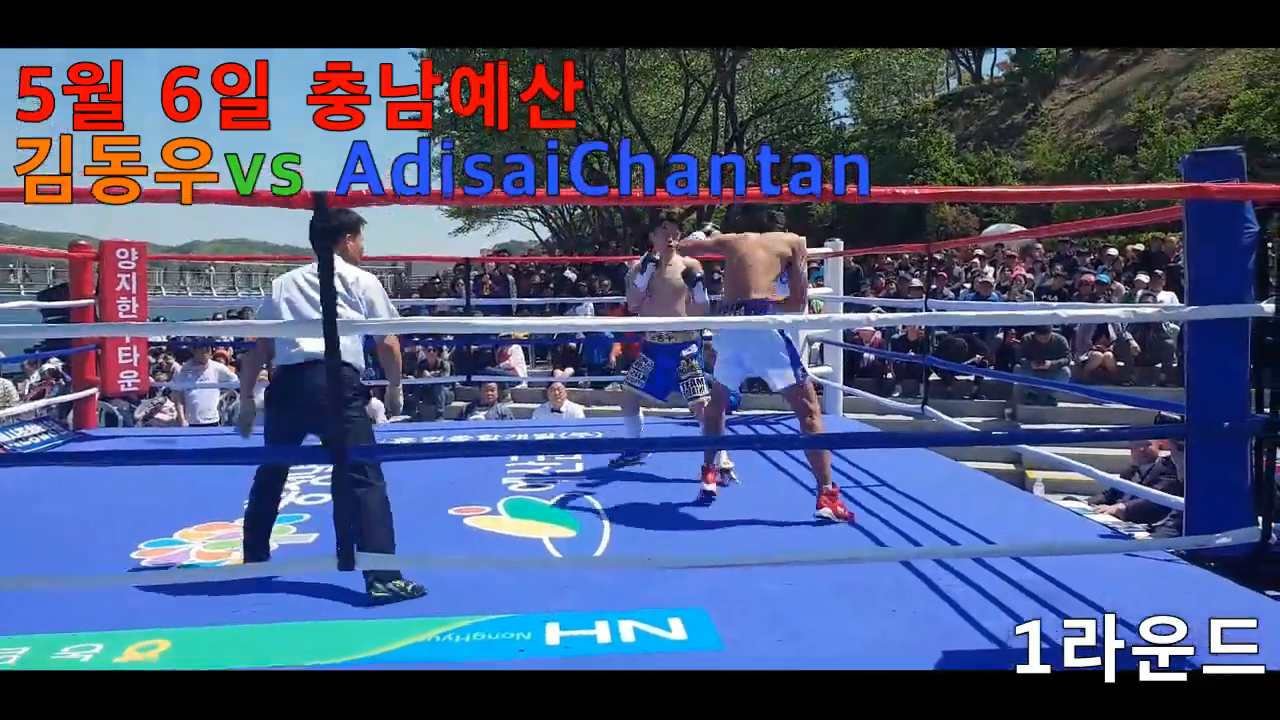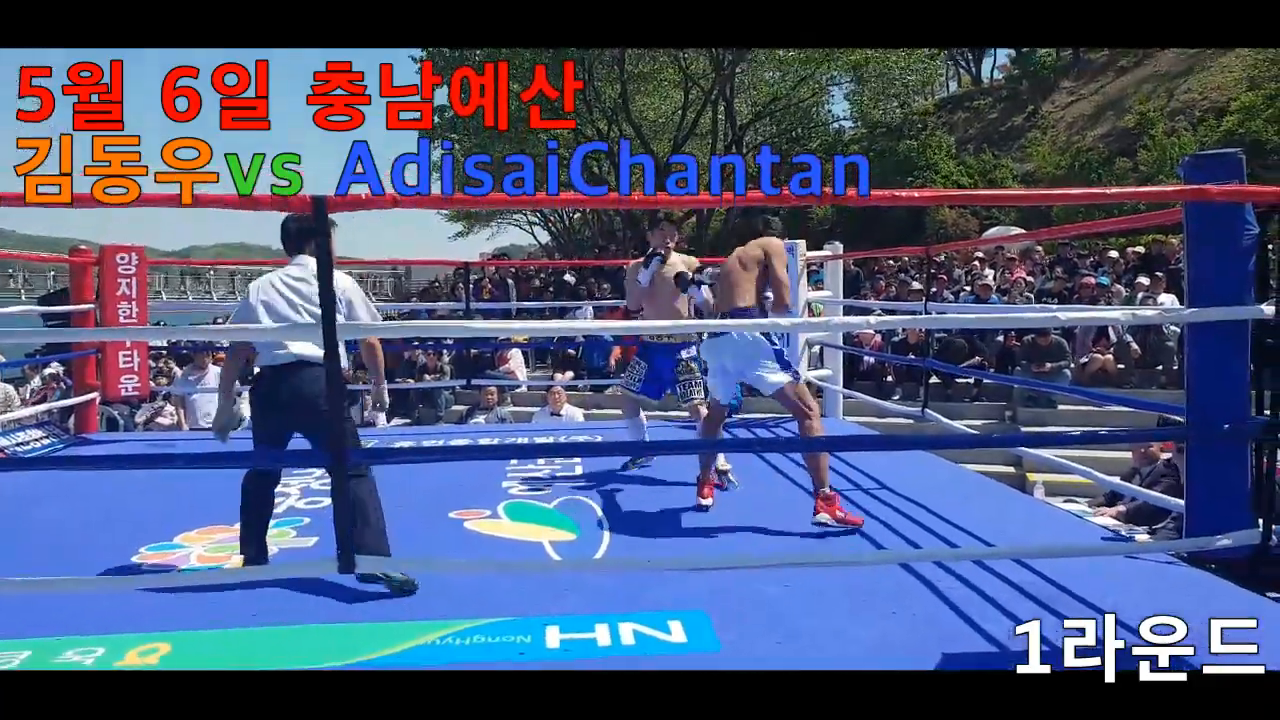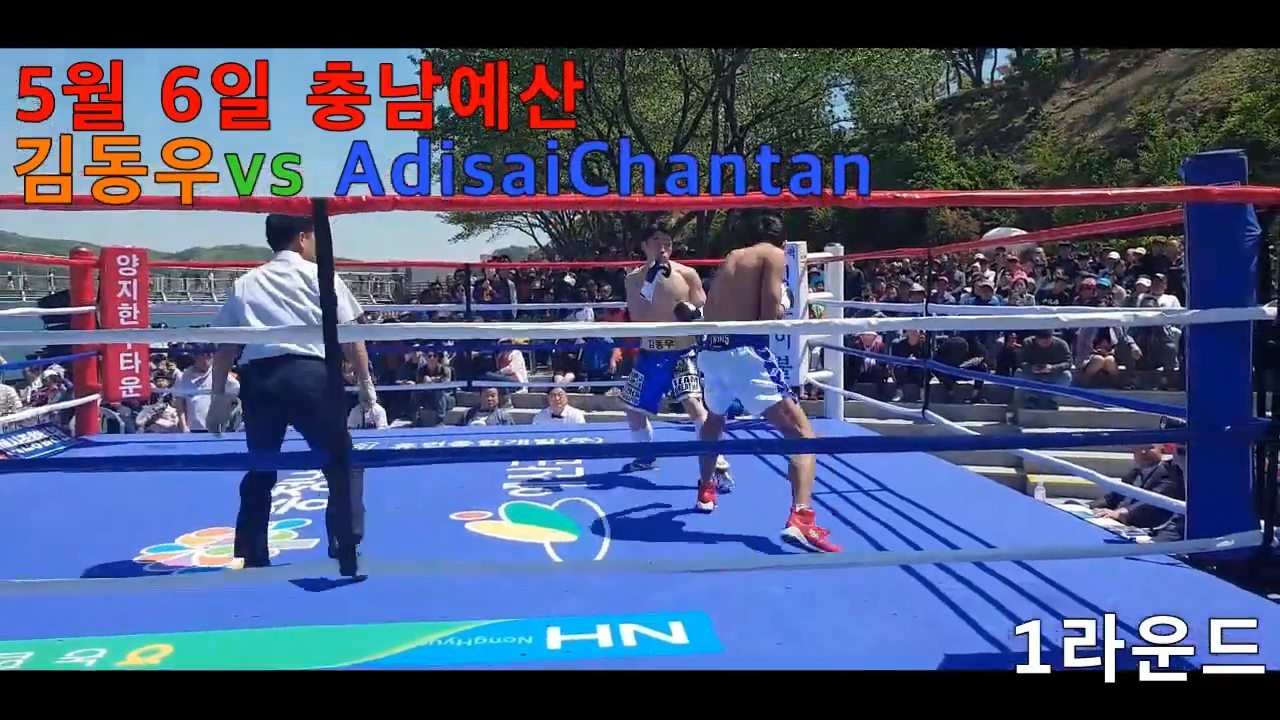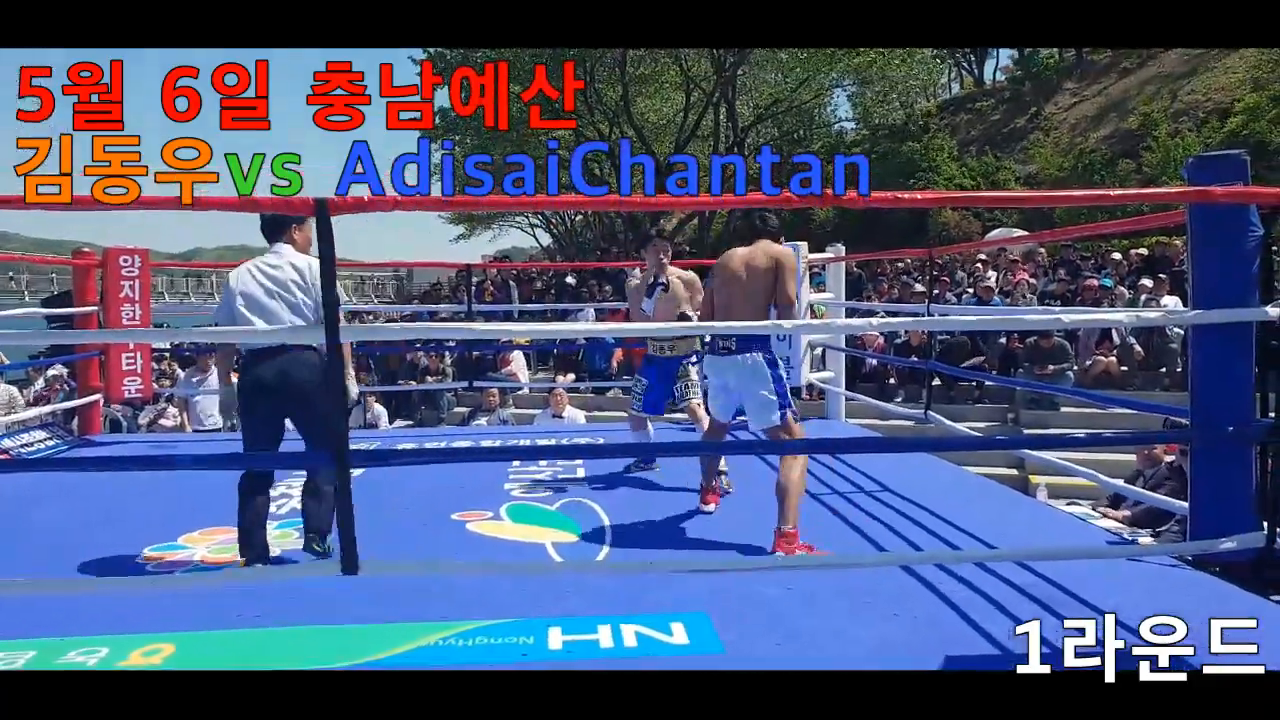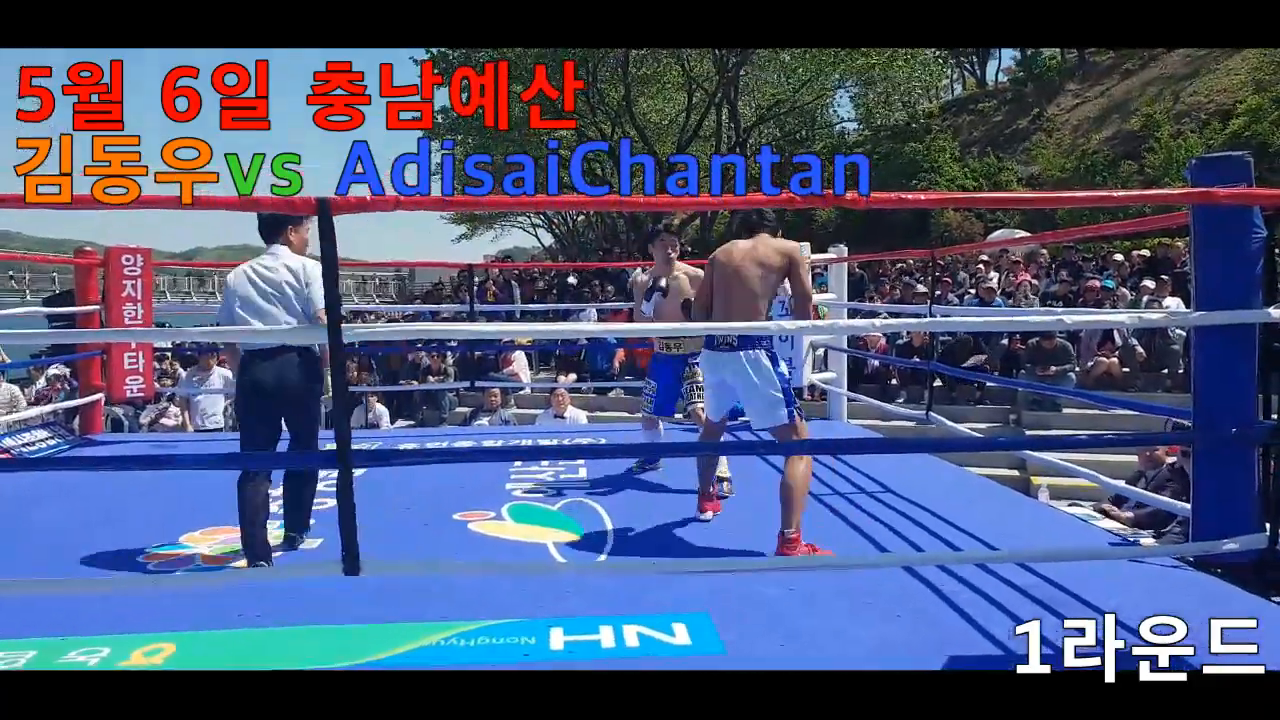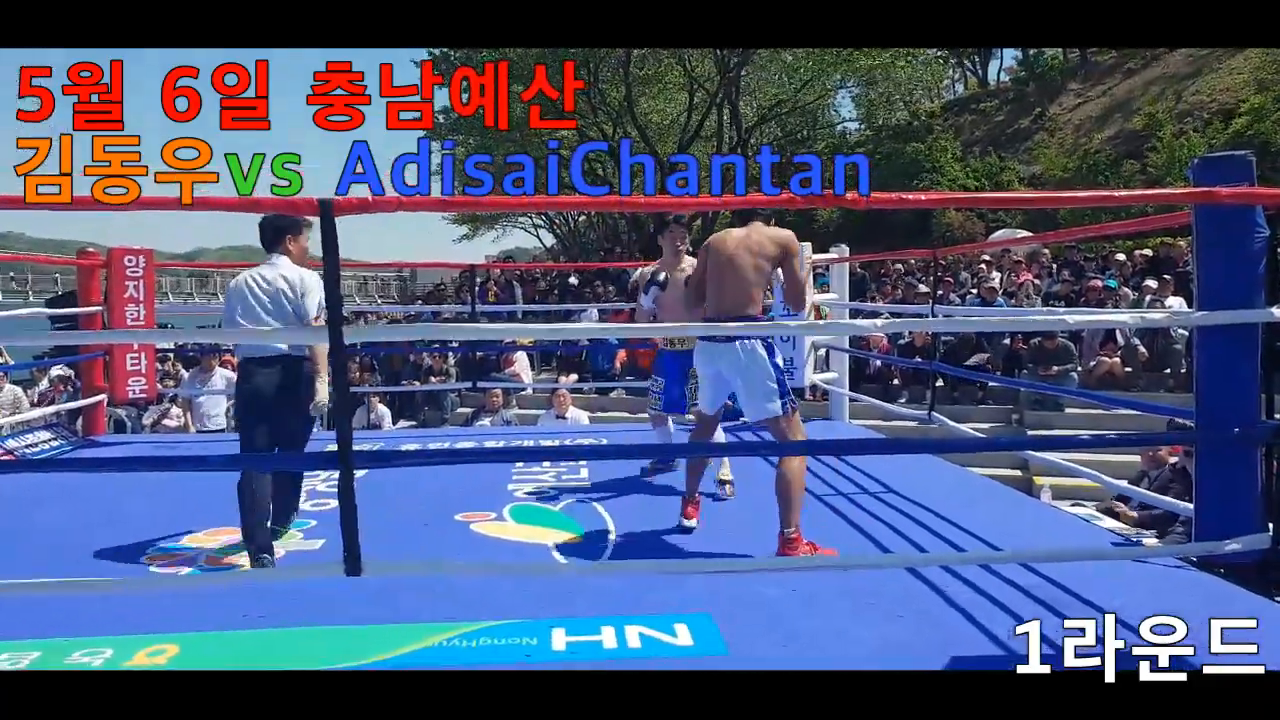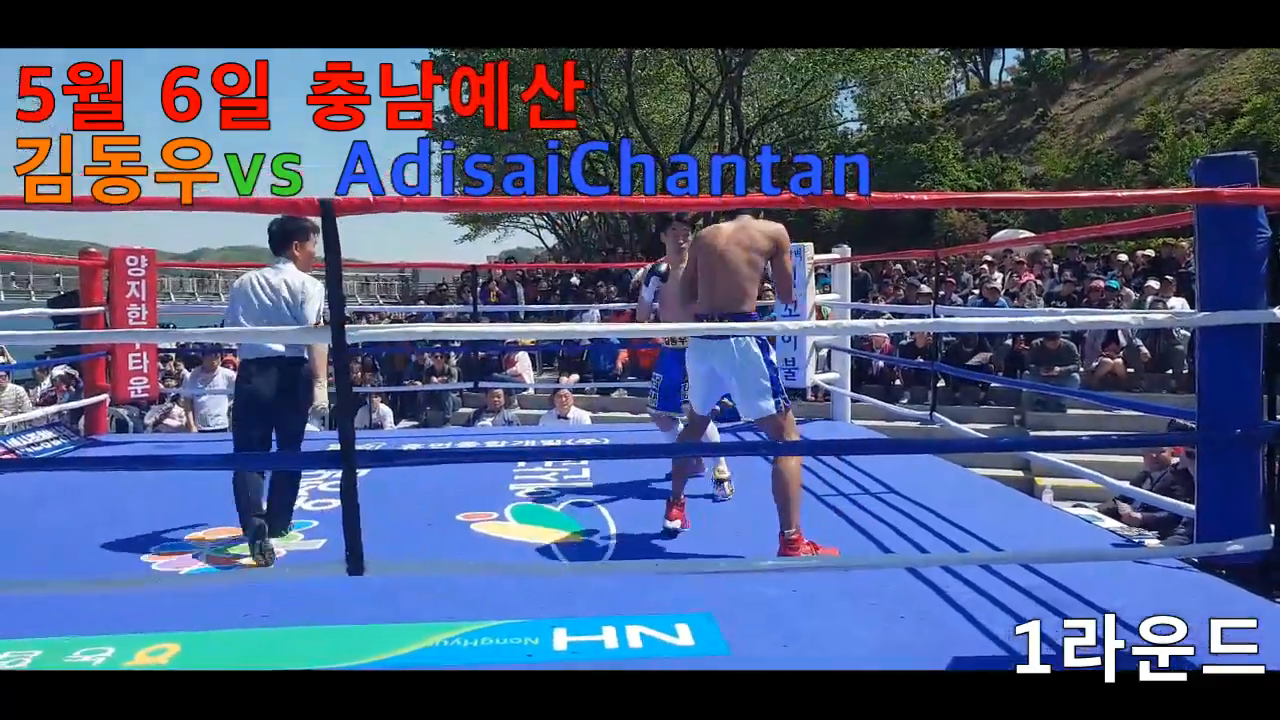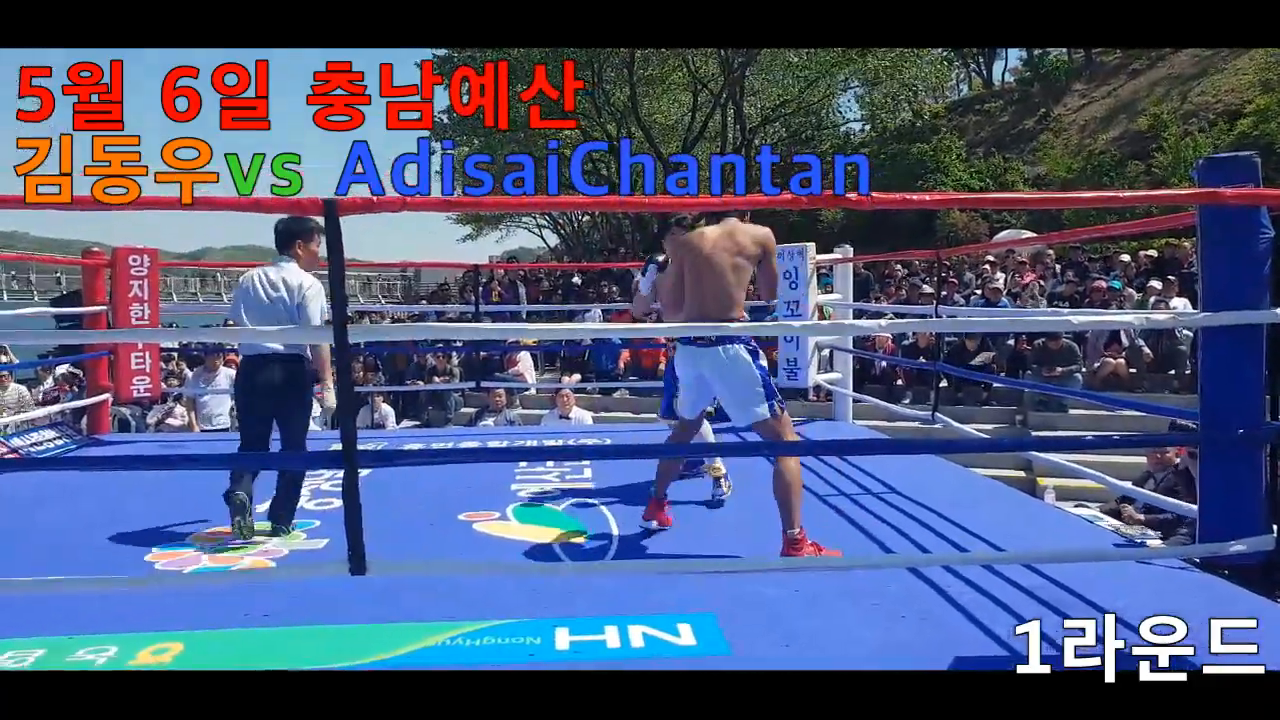
dt=0.1s
person 1, frame 1
left shoulder: (284, 283)
right shoulder: (360, 280)
left elbow: (257, 349)
right elbow: (388, 341)
left wrist: (246, 400)
right wrist: (395, 387)
left hip: (286, 384)
right hip: (336, 382)
left knee: (272, 468)
right knee: (364, 478)
left ankle: (255, 552)
right ankle: (382, 574)
person 1, frame 2
left shoulder: (259, 287)
right shoulder: (338, 281)
left elbow: (236, 352)
right elbow: (369, 340)
left wrist: (226, 404)
right wrist: (379, 385)
left hip: (271, 384)
right hip: (319, 381)
left knee: (263, 472)
right knee: (352, 474)
left ankle: (253, 556)
right ankle: (374, 563)
person 1, frame 3
left shoulder: (245, 283)
right shoulder: (319, 276)
left elbow: (225, 346)
left wrist: (218, 399)
right wrist: (366, 382)
left hip: (261, 379)
right hip: (310, 375)
left knee: (261, 470)
right knee: (342, 466)
left ankle: (252, 555)
right ankle: (345, 551)
person 1, frame 4
left shoulder: (239, 275)
right shoulder: (312, 267)
left elbow: (224, 338)
left wrist: (226, 388)
right wrist: (348, 372)
left hip: (256, 371)
right hip: (304, 366)
left knee: (257, 467)
right knee: (326, 454)
left ankle: (254, 555)
right ankle: (317, 536)
person 1, frame 5
left shoulder: (238, 276)
right shoulder: (308, 268)
right elbow: (321, 322)
left wrist: (240, 374)
right wrist: (329, 371)
left hip: (254, 370)
right hip: (298, 367)
left knee: (255, 464)
right knee: (304, 452)
left ankle: (258, 552)
right ankle: (294, 531)
person 1, frame 6
left shoulder: (239, 283)
right shoulder: (306, 279)
right elbow: (316, 331)
right wrist: (322, 379)
left hip: (253, 376)
right hip: (293, 373)
left knee: (255, 465)
right knee: (291, 454)
left ankle: (260, 549)
right ankle: (280, 521)
person 1, frame 7
left shoulder: (244, 282)
right shoulder: (308, 285)
left elbow: (233, 329)
right elbow: (314, 338)
right wrist: (320, 385)
left hip: (251, 376)
right hip: (289, 376)
left knee: (249, 458)
right knee: (288, 452)
left ankle: (255, 528)
right ankle: (277, 523)
person 1, frame 8
left shoulder: (249, 279)
right shoulder: (308, 284)
left elbow: (237, 325)
right elbow: (316, 339)
right wrist: (327, 384)
left hip: (252, 371)
right hip: (291, 373)
left knee: (252, 445)
right knee: (293, 449)
left ankle: (240, 497)
right ankle: (281, 520)
person 2, frame 1
left shoulder: (732, 241)
right shoulder: (794, 243)
left elbow: (685, 247)
right elbow: (799, 303)
left wrist: (705, 234)
left hip: (727, 328)
right hip: (761, 328)
left knee: (719, 399)
right knee: (809, 410)
left ankle: (708, 475)
right ankle: (827, 497)
person 2, frame 2
left shoulder: (736, 253)
right shoulder: (772, 247)
right elbow: (782, 301)
right wrist: (773, 313)
left hip: (715, 340)
right hip: (746, 331)
left knee: (716, 412)
right knee: (808, 413)
left ankle: (705, 487)
right ankle: (825, 502)
person 2, frame 3
left shoulder: (728, 260)
right shoulder: (773, 255)
right elbow: (771, 315)
right wrist: (782, 304)
left hip: (710, 352)
right hip: (745, 351)
left knee: (715, 421)
right knee: (802, 432)
left ankle: (706, 490)
right ankle: (800, 518)
person 2, frame 4
left shoulder: (724, 259)
right shoulder: (782, 254)
left elbow: (706, 318)
right elbow: (790, 314)
left hip: (716, 355)
right hip: (752, 355)
left knee: (718, 426)
right knee: (794, 445)
left ankle: (708, 493)
right ankle: (787, 538)
person 2, frame 5
left shoulder: (720, 254)
right shoulder: (788, 250)
left elbow: (698, 314)
right elbow: (804, 313)
left hip: (713, 351)
right hip: (752, 351)
left knee: (713, 428)
left ankle: (706, 500)
right ankle: (790, 542)
person 2, frame 6
left shoulder: (714, 242)
right shoulder: (783, 238)
left elbow: (694, 301)
right elbow: (798, 303)
left hip: (708, 343)
right hip: (747, 343)
left knee: (705, 424)
right knee: (793, 441)
left ankle: (690, 505)
right ankle: (790, 542)
person 2, frame 7
left shoulder: (703, 237)
right shoulder: (773, 232)
left elbow: (688, 298)
right elbow: (786, 296)
left hip: (701, 342)
right hip: (740, 341)
left knee: (695, 425)
right knee: (786, 439)
left ankle: (675, 506)
right ankle: (792, 542)
person 2, frame 8
left shoulder: (686, 240)
right shoulder: (761, 236)
left elbow: (670, 305)
right elbow: (769, 295)
left hip: (690, 347)
right hip: (730, 346)
left knee: (684, 428)
right knee: (784, 441)
left ankle: (655, 507)
right ankle: (795, 544)
person 3, frame 1
left shoulder: (690, 265)
right shoulder: (639, 268)
left elbow: (704, 309)
right elbow: (633, 307)
left wrist: (699, 287)
right wrist: (644, 273)
left hip: (685, 343)
right hip: (653, 343)
left knee: (699, 404)
right knee: (628, 395)
left ankle: (722, 463)
right ankle: (636, 448)
person 3, frame 2
left shoulder: (689, 264)
right shoulder: (637, 267)
left elbow: (709, 305)
right elbow: (633, 305)
left wrist: (695, 288)
right wrist: (647, 268)
left hip: (682, 344)
right hip: (649, 344)
left knee: (696, 406)
right knee: (628, 399)
left ankle: (720, 465)
person 3, frame 3
left shoulder: (687, 274)
right shoulder: (634, 278)
right elbow: (636, 316)
left wrist: (693, 314)
right wrist: (650, 281)
left hip: (682, 351)
right hip: (650, 352)
left knee: (692, 404)
right knee: (634, 410)
left ankle: (719, 466)
right ankle: (646, 457)
person 3, frame 4
left shoulder: (688, 279)
right shoulder: (635, 286)
left wrist: (693, 320)
right wrist: (650, 296)
left hip: (685, 355)
right hip: (654, 357)
left knee: (694, 409)
right knee: (636, 414)
left ankle: (719, 469)
right ankle: (647, 457)
person 3, frame 5
left shoulder: (695, 276)
right shoulder: (641, 282)
right elbow: (641, 324)
right wrist: (649, 299)
left hip: (692, 354)
right hip: (662, 355)
left knee: (699, 412)
right knee: (650, 415)
left ankle: (722, 473)
right ankle: (653, 456)
person 3, frame 6
right shoulder: (648, 275)
right elbow: (641, 320)
right wrist: (649, 292)
left hip: (696, 349)
right hip: (667, 352)
right knee: (657, 413)
left ankle: (724, 474)
right ankle: (667, 457)
person 3, frame 7
right shoulder: (655, 270)
right elbow: (642, 315)
right wrist: (649, 285)
right hip: (669, 350)
right knee: (660, 412)
left ankle: (722, 474)
right ankle: (692, 460)
person 3, frame 8
right shoulder: (659, 278)
right elbow: (637, 311)
right wrist: (648, 273)
right hip: (677, 352)
right knee: (673, 416)
left ankle: (718, 472)
right ankle: (694, 461)
